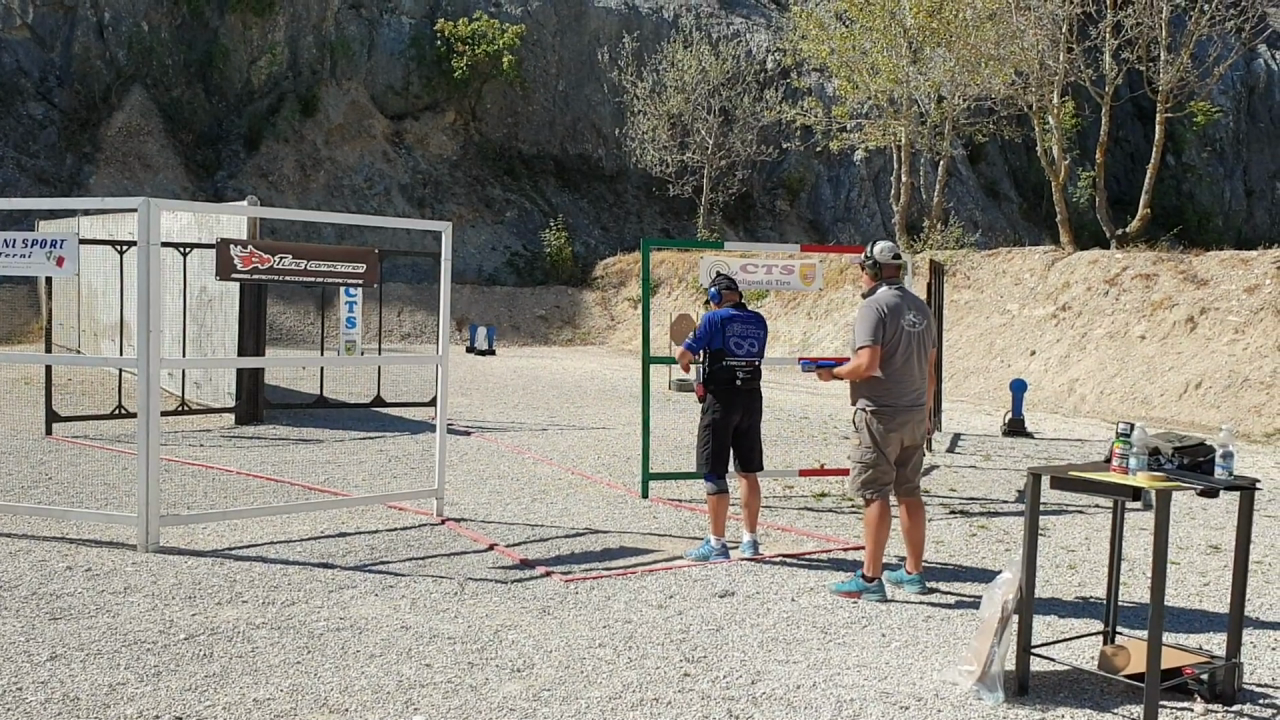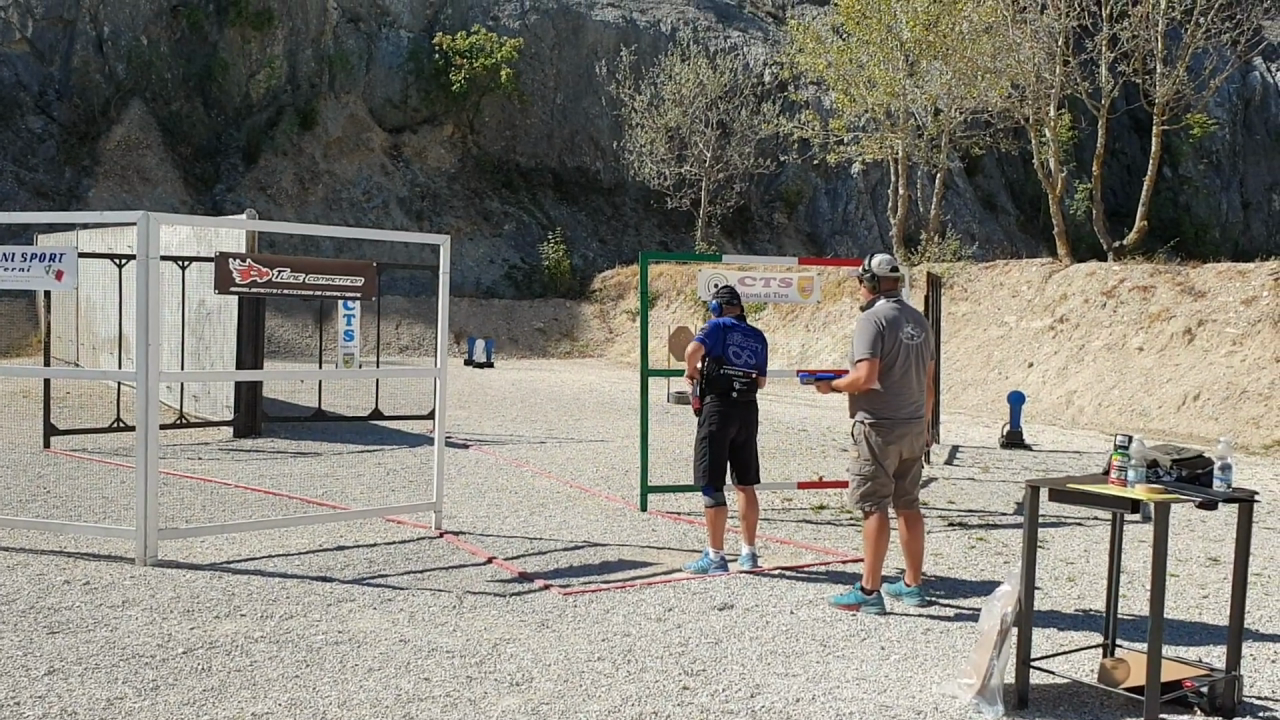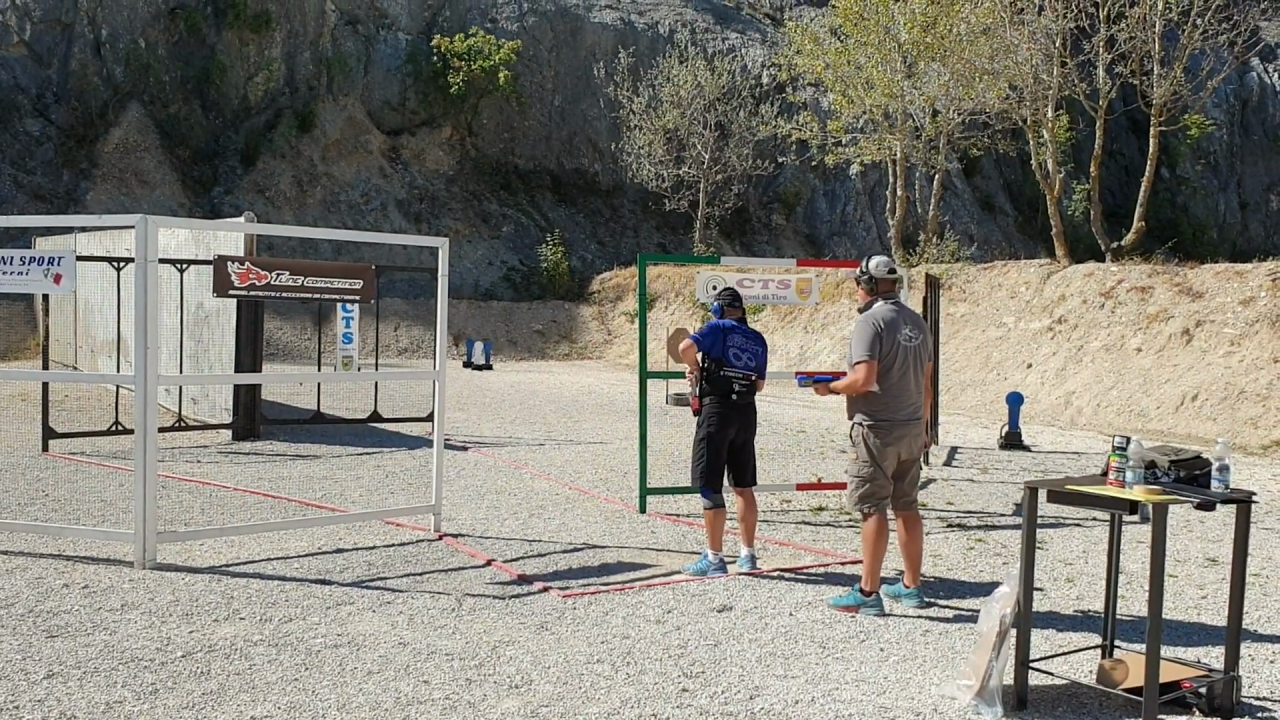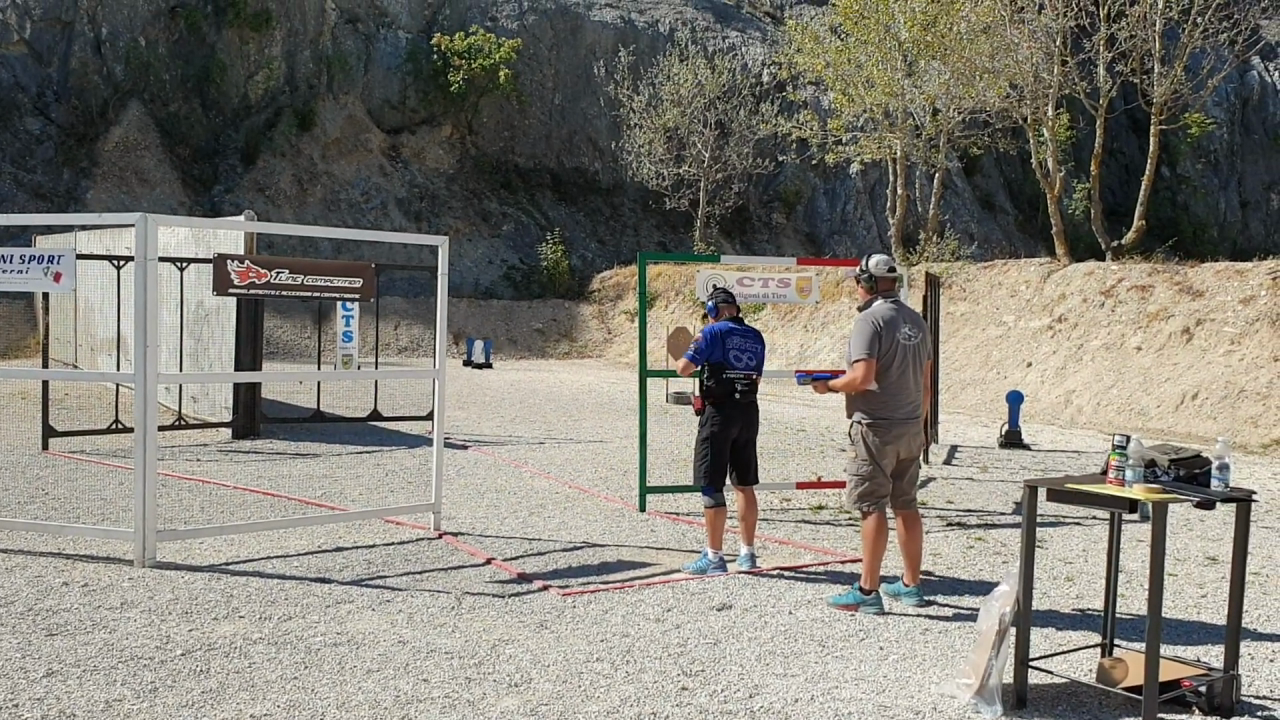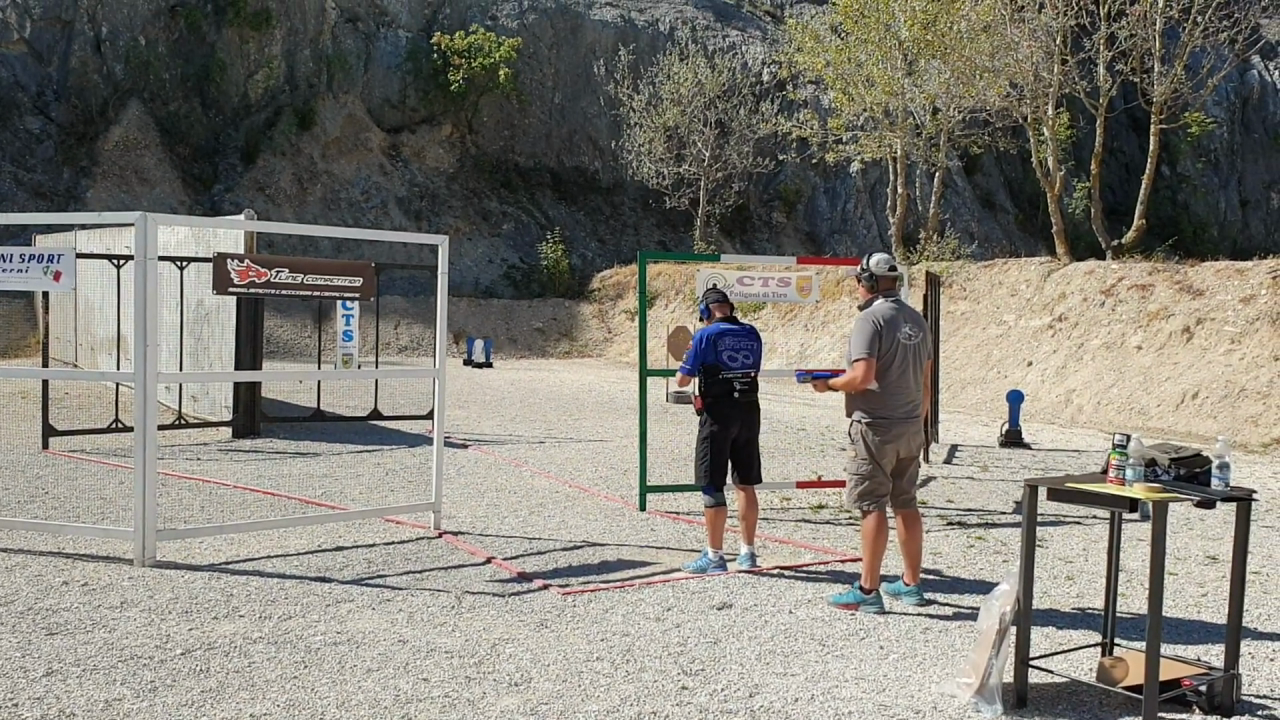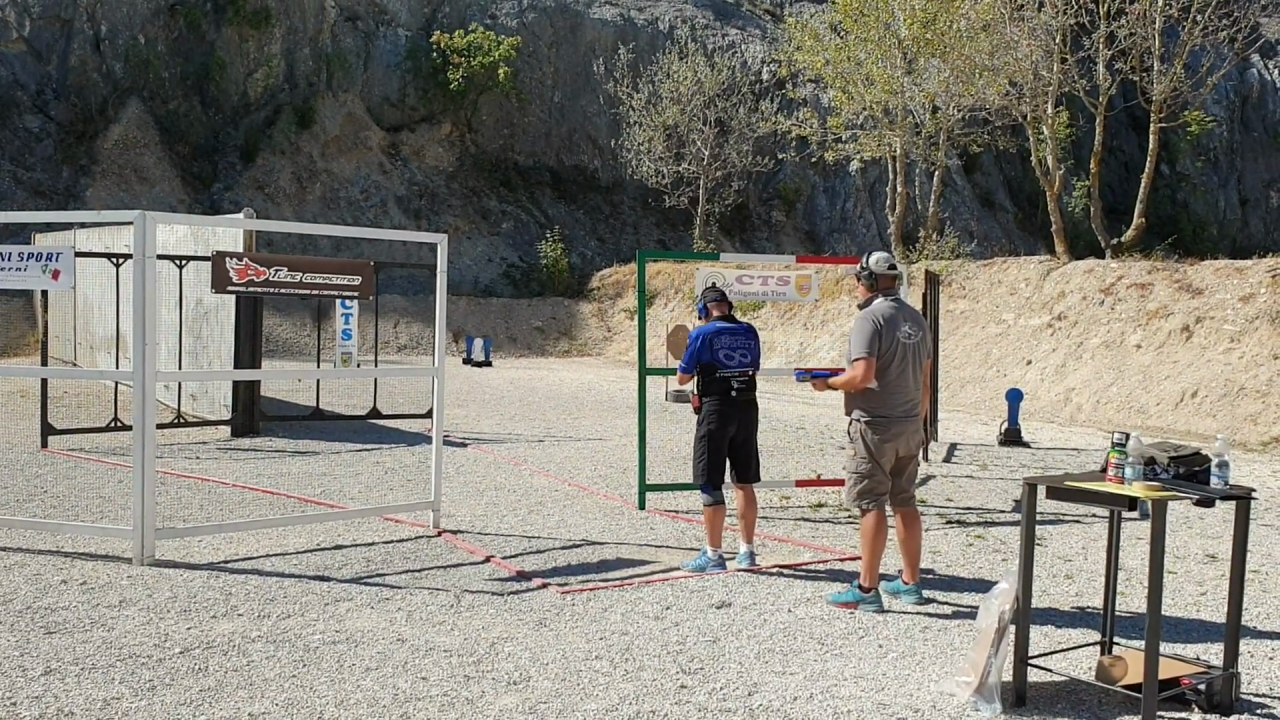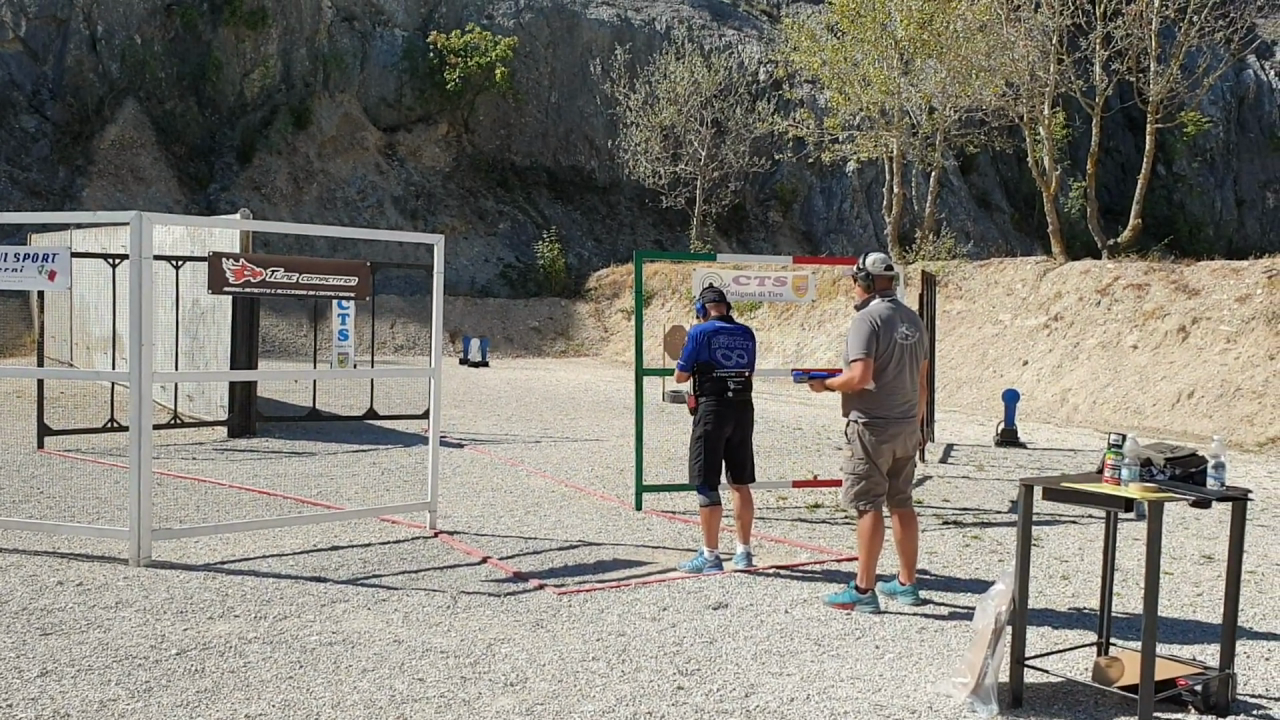
dt=0.3s
person 1, frame 1
left shoulder: (874, 306)
right shoulder: (920, 307)
left elbow: (866, 365)
right elbow: (929, 369)
left wrist: (833, 373)
right wrist: (925, 413)
left hip: (880, 415)
right hip: (914, 415)
left knee: (875, 494)
right knee: (909, 492)
left ankle: (870, 578)
right ankle: (913, 573)
person 1, frame 2
left shoulder: (873, 319)
right shoulder: (919, 320)
left elbow: (865, 377)
right elbow: (928, 383)
left wrist: (833, 385)
right wrist: (924, 425)
left hip: (879, 428)
right hip: (913, 428)
left knee: (874, 506)
right knee: (908, 504)
left ankle: (869, 591)
right ankle: (912, 585)
person 1, frame 3
left shoulder: (870, 321)
right shoulder: (917, 322)
left elbow: (864, 380)
right elbow: (926, 384)
left wrist: (830, 387)
right wrist: (922, 426)
left hip: (878, 430)
right hip: (911, 430)
left knee: (873, 508)
right knee: (907, 506)
left ankle: (868, 593)
right ankle: (911, 586)
person 1, frame 4
left shoulder: (870, 319)
right shoulder: (916, 321)
left elbow: (862, 378)
right elbow: (925, 383)
left wrist: (829, 385)
left hip: (876, 428)
right hip: (910, 429)
left knee: (872, 506)
right knee: (906, 504)
left ankle: (868, 591)
right ankle: (911, 585)
person 1, frame 5
left shoulder: (870, 319)
right shoulder: (916, 320)
left elbow: (862, 377)
right elbow: (925, 382)
left wrist: (829, 384)
left hip: (876, 428)
right hip: (910, 428)
left knee: (872, 506)
right knee: (906, 504)
left ankle: (868, 590)
right ankle: (911, 584)
person 1, frame 6
left shoulder: (870, 317)
right shoulder: (916, 319)
left elbow: (862, 376)
right elbow: (924, 380)
left wrist: (829, 383)
left hip: (875, 427)
right hip: (909, 427)
left knee: (871, 504)
right knee: (905, 502)
left ankle: (867, 589)
right ankle: (910, 582)
person 1, frame 7
left shoulder: (867, 318)
right shoulder: (913, 319)
left elbow: (860, 377)
right elbow: (921, 381)
left wrist: (826, 384)
left hip: (872, 428)
right hip: (906, 428)
left knee: (869, 506)
right knee: (902, 504)
left ankle: (863, 590)
right ankle: (907, 584)
person 2, frame 1
left shoulder: (714, 318)
right shoulder: (758, 321)
left elbow: (685, 351)
left wrist: (682, 361)
left hip: (721, 399)
right hip: (751, 398)
left knee: (714, 474)
right knee: (748, 471)
left ankle: (716, 544)
right ankle: (750, 540)
person 2, frame 2
left shoulder: (717, 326)
right shoulder: (758, 336)
left elbow: (694, 349)
right elbow: (761, 381)
left wrist: (692, 370)
left hip: (717, 410)
right hip: (748, 411)
left knee: (712, 486)
right knee: (746, 484)
left ankle: (715, 556)
right ankle: (749, 553)
person 2, frame 3
left shoulder: (718, 328)
right shoulder: (758, 339)
left elbow: (686, 346)
left wrist: (693, 367)
left hip: (717, 412)
right hip: (746, 413)
left knee: (710, 488)
right knee: (744, 486)
left ankle: (714, 558)
right ankle: (747, 554)
person 2, frame 4
left shoulder: (714, 332)
right shoulder: (756, 337)
left elbow: (684, 368)
left wrist: (685, 364)
left hip: (719, 412)
right hip: (748, 412)
left knee: (712, 486)
right knee: (745, 484)
left ankle: (714, 557)
right ankle: (747, 553)
person 2, frame 5
left shoulder: (706, 335)
right shoulder: (752, 334)
left elbow: (682, 380)
left wrist: (695, 366)
left hip: (718, 412)
right hip: (749, 410)
left knee: (712, 486)
right knee: (746, 483)
left ankle: (714, 556)
right ankle: (747, 551)
person 2, frame 6
left shoulder: (702, 334)
right shoulder: (749, 332)
left elbow: (682, 378)
left hip: (716, 410)
right hip: (747, 409)
left knee: (710, 484)
right knee: (744, 482)
left ankle: (713, 555)
right ankle: (747, 551)
person 2, frame 7
left shoulder: (700, 332)
right shoulder: (746, 334)
left elbow: (680, 376)
left hip: (712, 410)
right hip: (743, 410)
left knee: (707, 485)
right knee: (741, 483)
left ankle: (710, 556)
right ankle: (744, 551)
